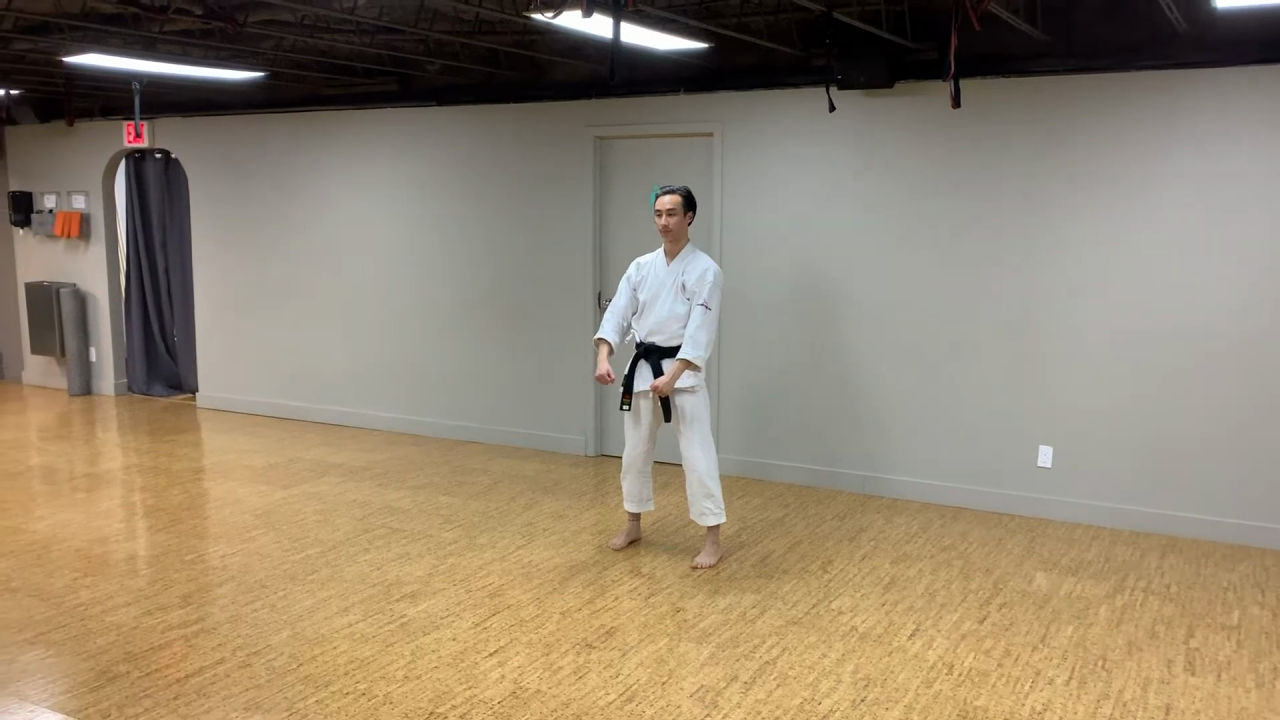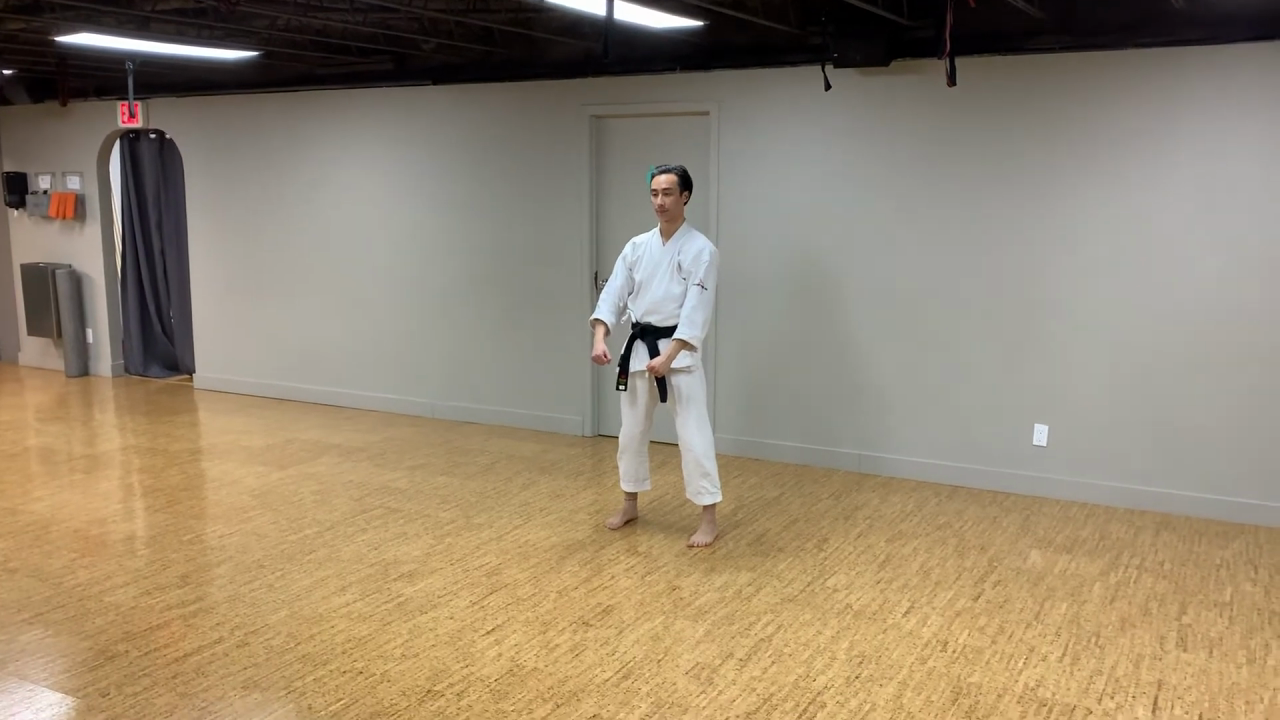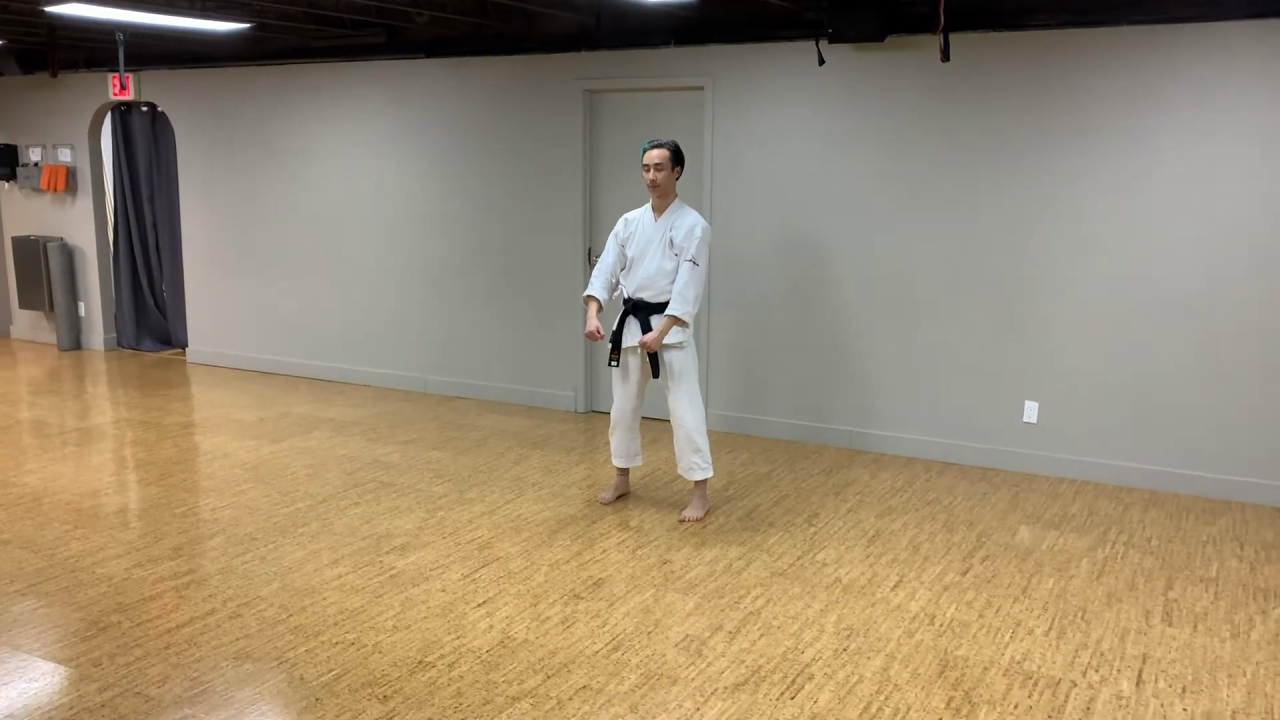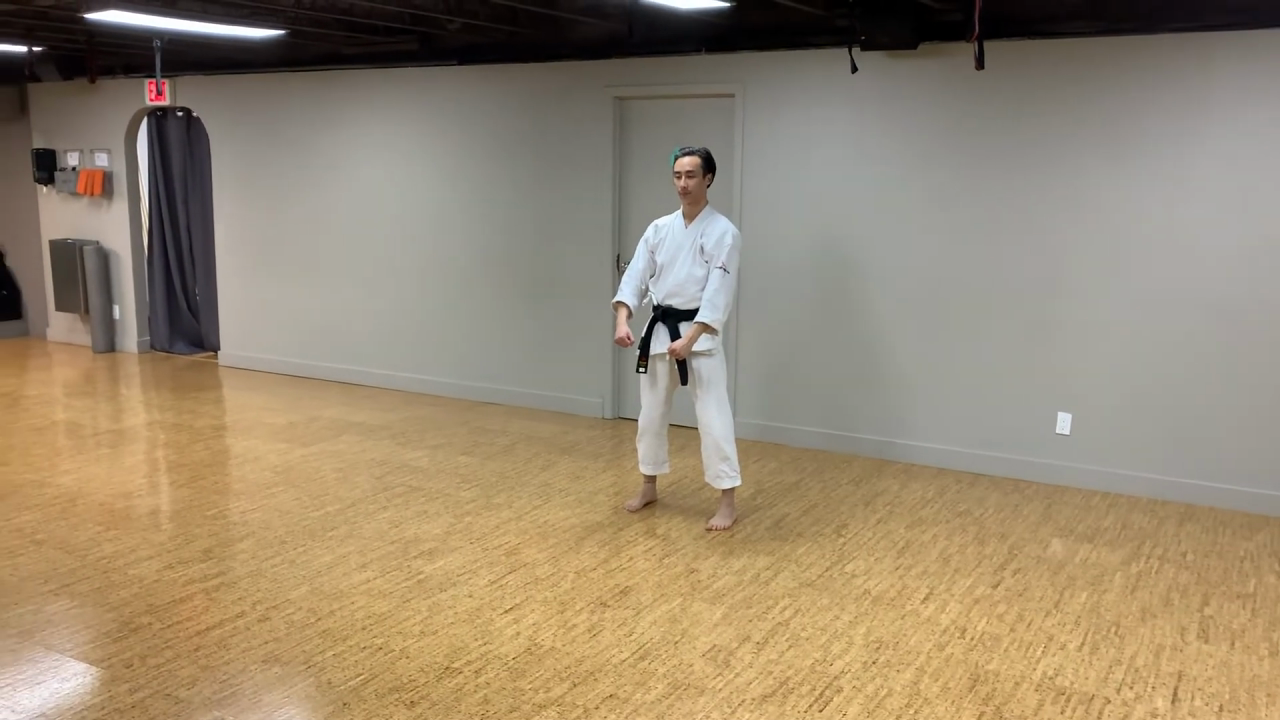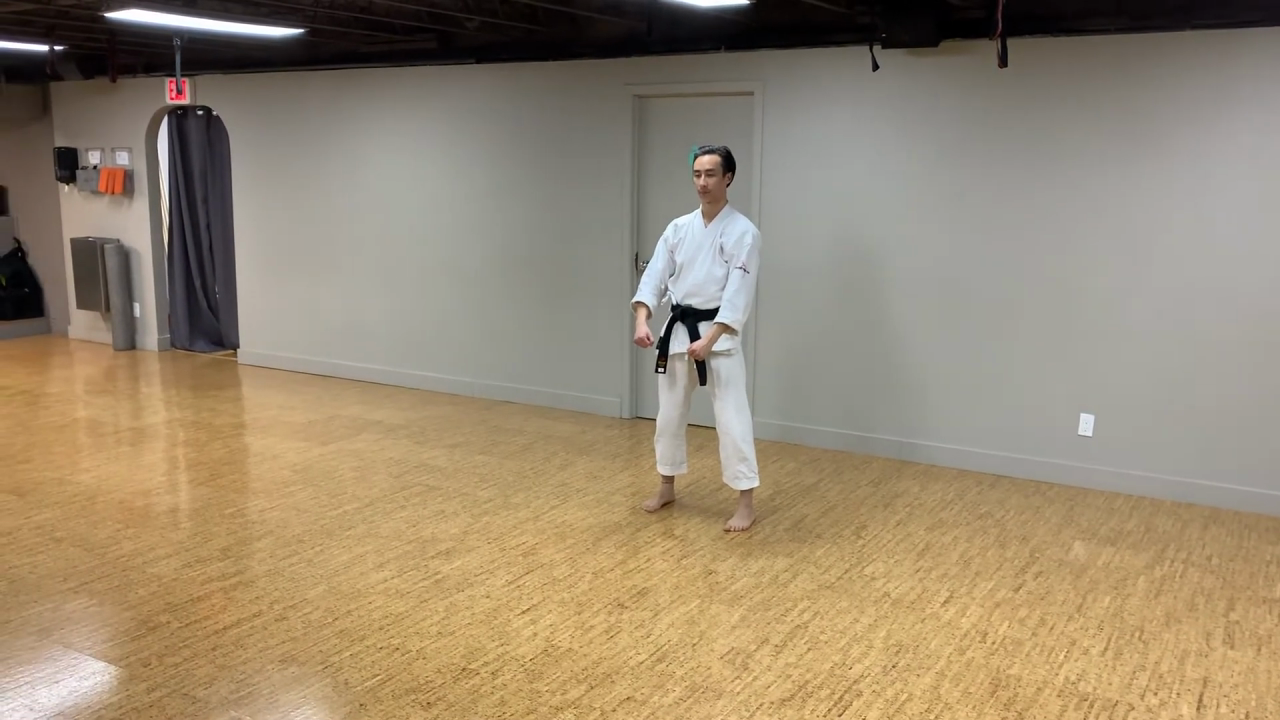
dt=1s
person 1, frame 1
left shoulder: (705, 270)
right shoulder: (641, 266)
left elbow: (701, 331)
right elbow: (617, 314)
left wrist: (672, 377)
right wrist: (603, 358)
left hip: (683, 370)
right hip: (642, 368)
left knee: (697, 454)
right knee: (635, 450)
left ankle: (712, 539)
right ankle: (633, 524)
person 1, frame 2
left shoulder: (701, 249)
right shoulder: (637, 246)
left elbow: (697, 311)
right elbow: (614, 295)
left wrist: (668, 356)
right wrist: (600, 339)
left hip: (679, 350)
right hip: (638, 348)
left knee: (693, 433)
right knee: (632, 430)
left ankle: (709, 517)
right ankle: (630, 504)
person 1, frame 3
left shoulder: (692, 225)
right shoulder: (629, 222)
left elbow: (689, 287)
right elbow: (606, 271)
left wrist: (660, 332)
right wrist: (592, 315)
left hip: (670, 326)
right hip: (629, 323)
left knee: (685, 409)
right knee: (624, 405)
left ankle: (700, 492)
right ankle: (622, 479)
person 1, frame 4
left shoulder: (723, 232)
right shoulder: (659, 228)
left elbow: (718, 294)
right elbow: (635, 277)
left wrist: (689, 339)
right wrist: (622, 321)
left hip: (699, 333)
right hip: (658, 330)
left knee: (713, 417)
right knee: (651, 412)
left ankle: (727, 501)
right ankle: (649, 487)
person 1, frame 5
left shoulder: (743, 231)
right shoulder: (678, 227)
left elbow: (738, 294)
right elbow: (655, 277)
left wrist: (709, 340)
right wrist: (642, 321)
left hip: (719, 333)
right hip: (677, 330)
left knee: (732, 418)
right knee: (669, 413)
left ankle: (746, 502)
right ankle: (666, 487)
